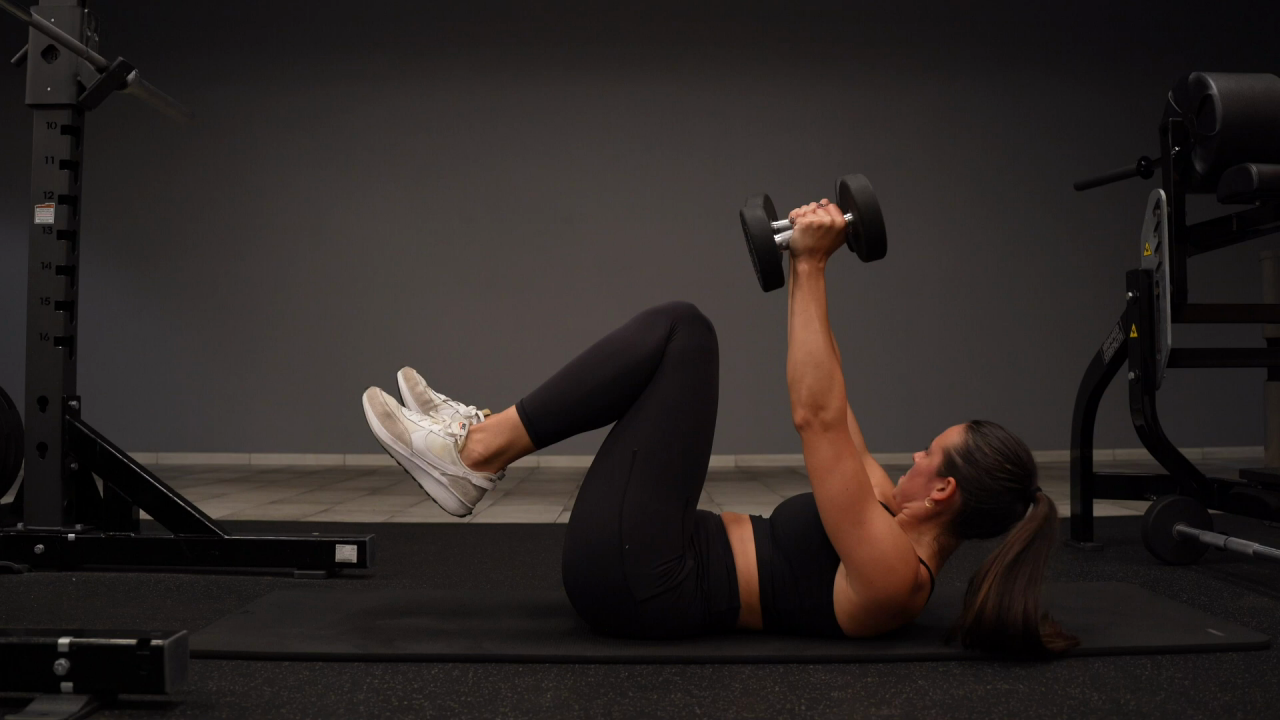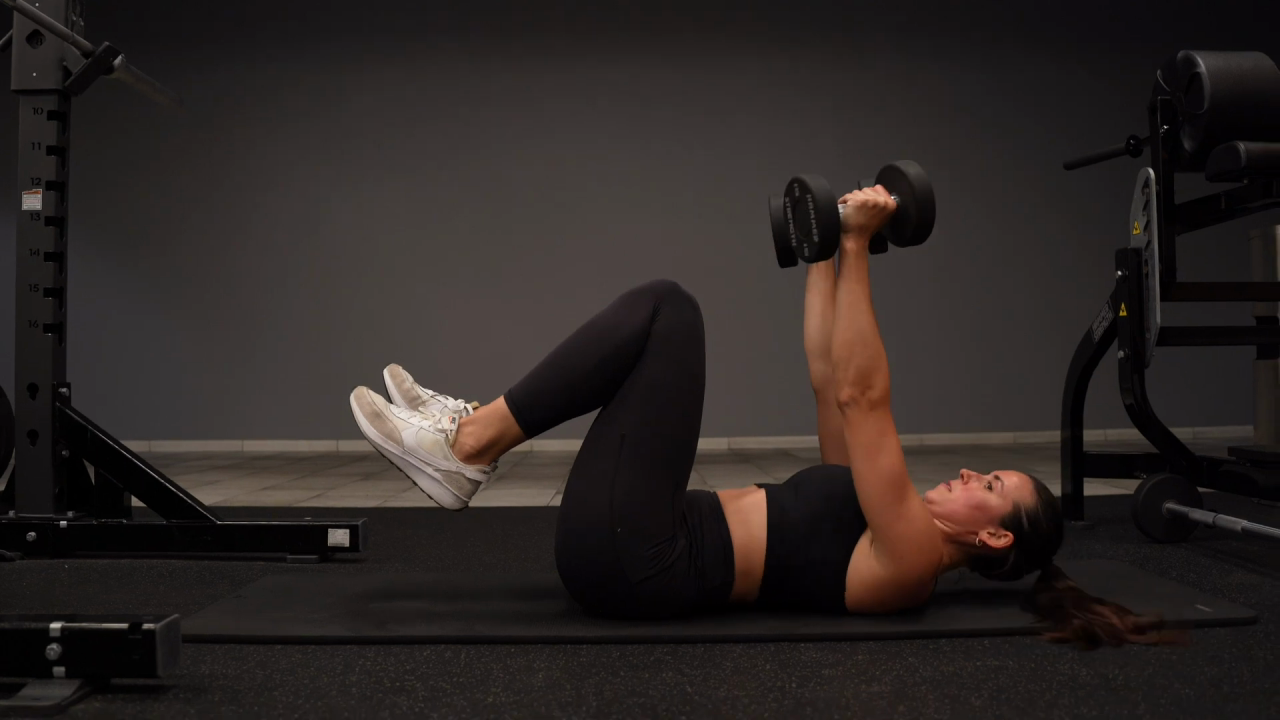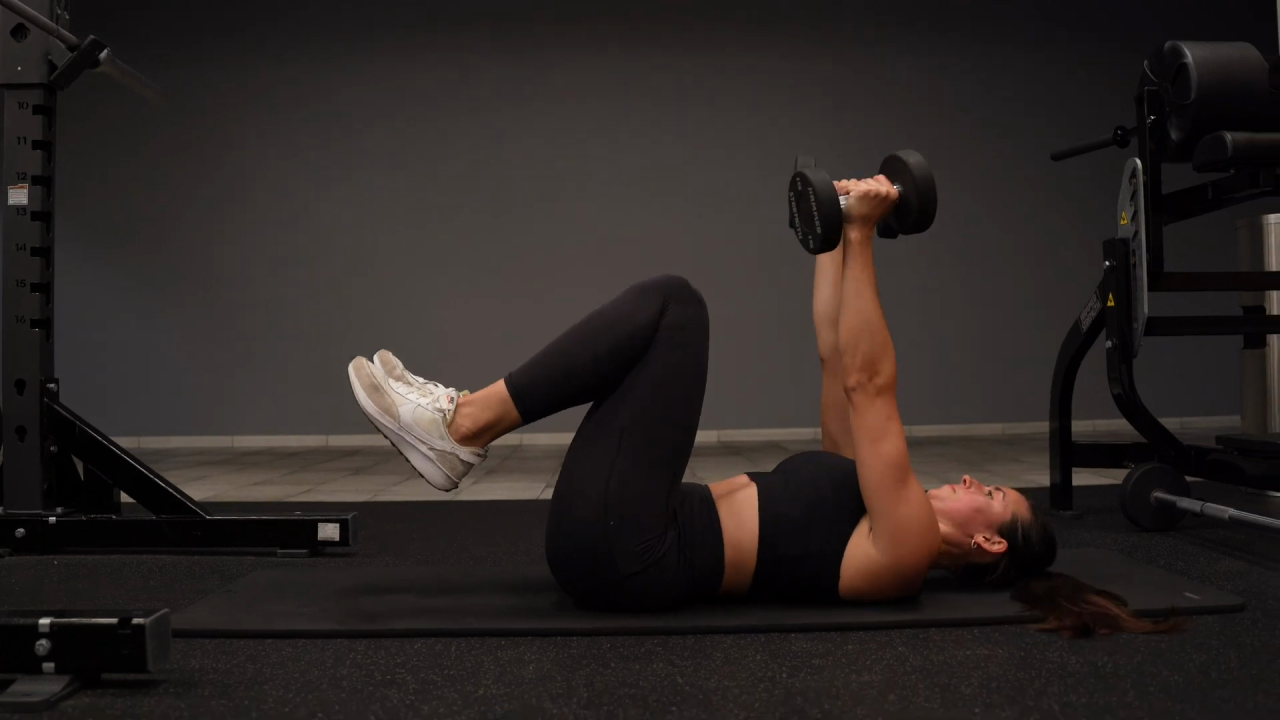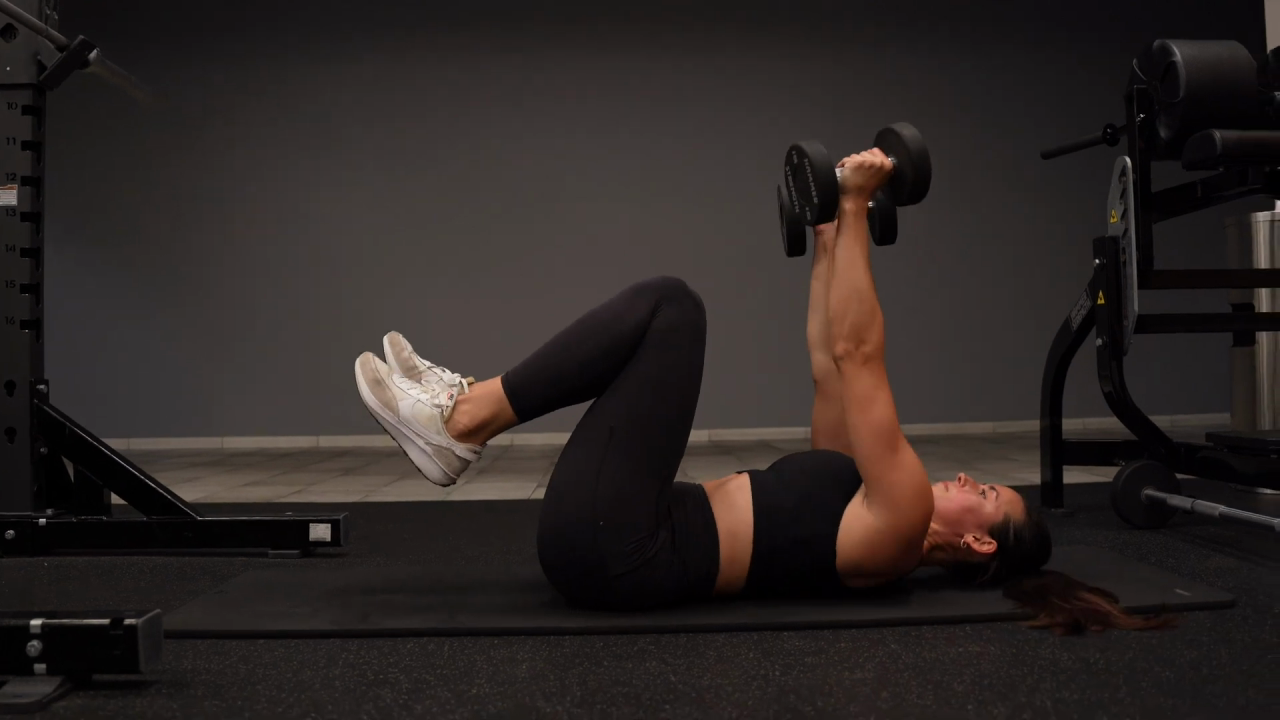
dt=0.4s
person 1, frame 1
left shoulder: (893, 577)
right shoulder: (894, 524)
left elbow: (818, 418)
right elbow: (829, 410)
left wrist: (811, 268)
right wrist: (798, 268)
left hip: (633, 580)
right hip: (640, 570)
left knee: (682, 331)
right knee: (675, 345)
left ankle: (477, 454)
right ankle: (481, 437)
person 1, frame 2
left shoulder: (912, 559)
right shoulder: (881, 522)
left elbow: (862, 398)
right elbow: (827, 381)
left wrist: (856, 247)
right wrist: (821, 256)
left hip: (631, 564)
right hip: (631, 553)
left knee: (665, 309)
right knee: (657, 327)
left ankle: (469, 448)
right ankle: (471, 432)
person 1, frame 3
left shoulder: (906, 546)
right shoulder: (868, 503)
left elbow: (870, 384)
right elbow: (836, 359)
left wrist: (860, 233)
right wrist: (831, 236)
left hip: (620, 553)
right hip: (616, 540)
left knee: (672, 303)
right knee: (663, 317)
left ankle: (464, 430)
right ankle: (464, 417)
person 1, frame 4
left shoulder: (899, 527)
right shoulder: (866, 500)
left elbow: (861, 358)
right elbow: (828, 370)
left wrist: (855, 209)
right wrist: (828, 240)
left hip: (610, 551)
right hip: (610, 542)
left knee: (669, 305)
right knee: (661, 320)
left ankle: (462, 426)
right ankle: (466, 407)
